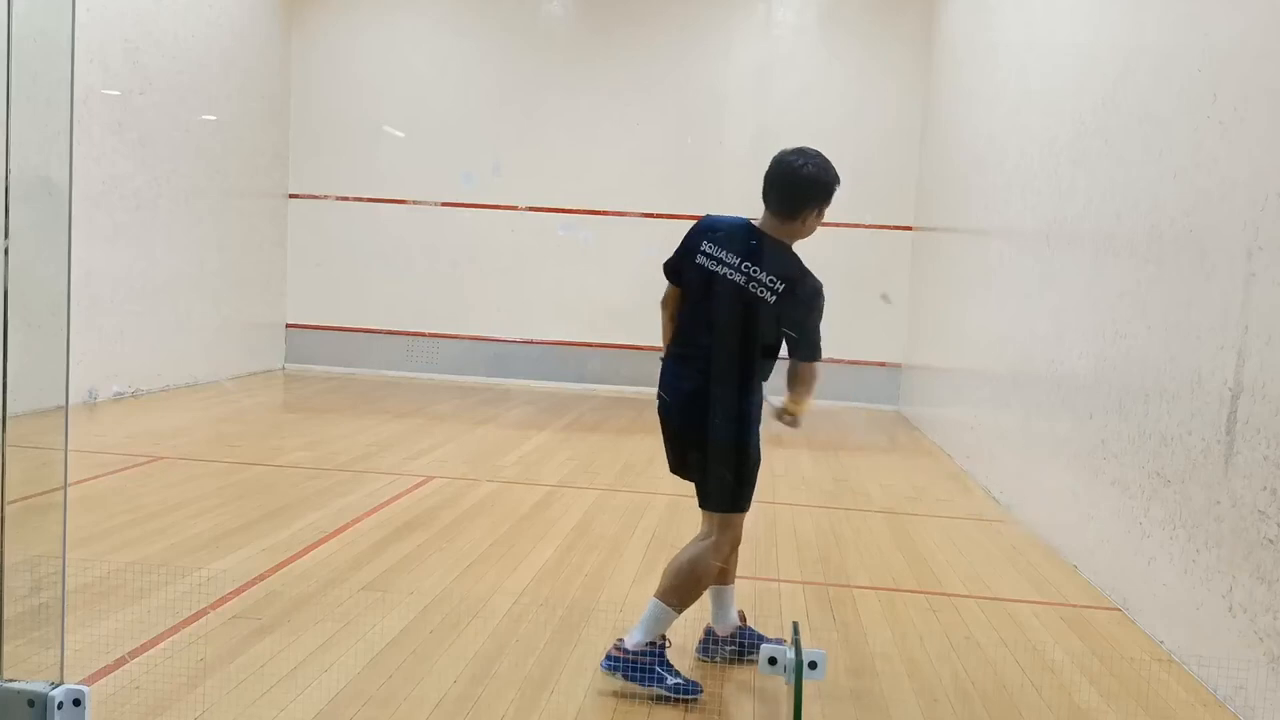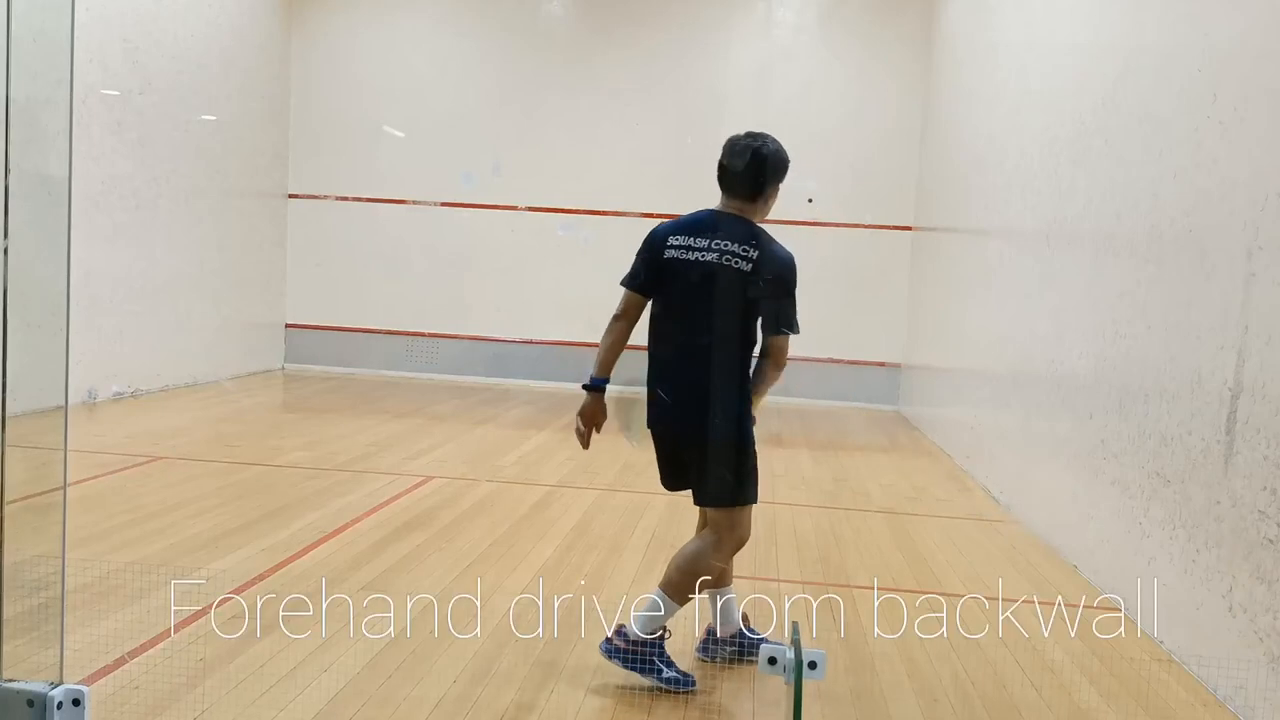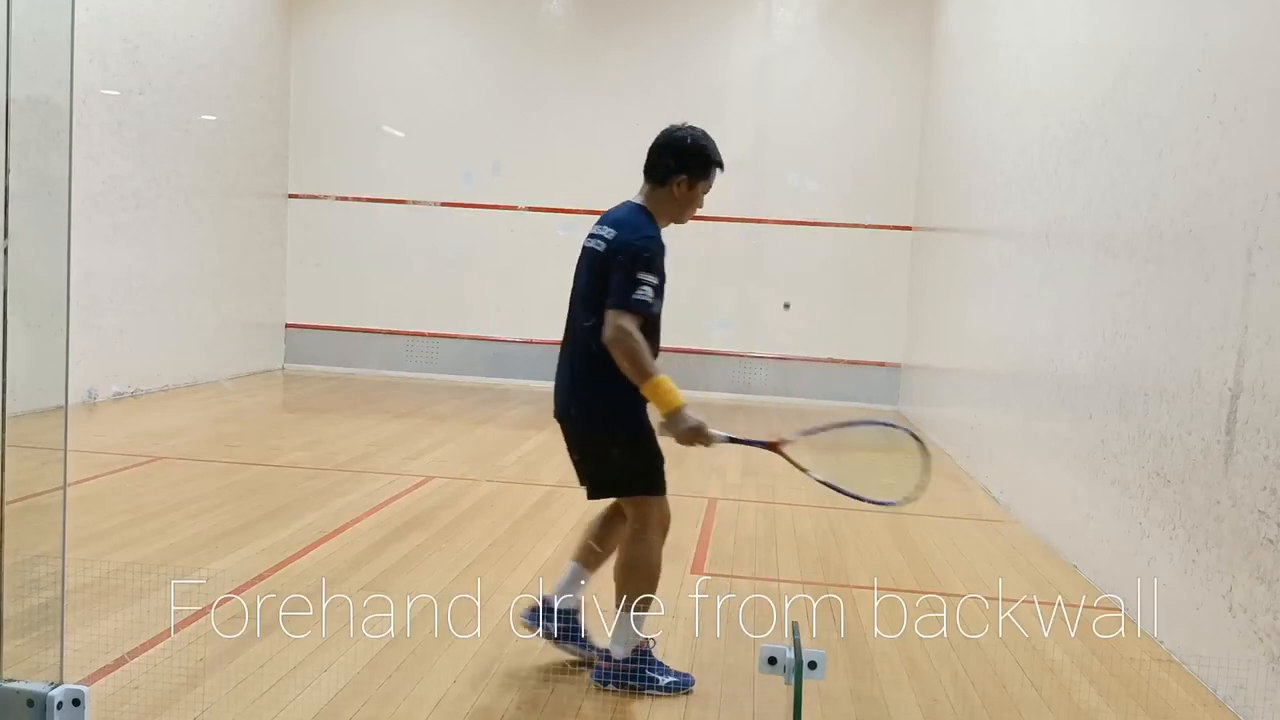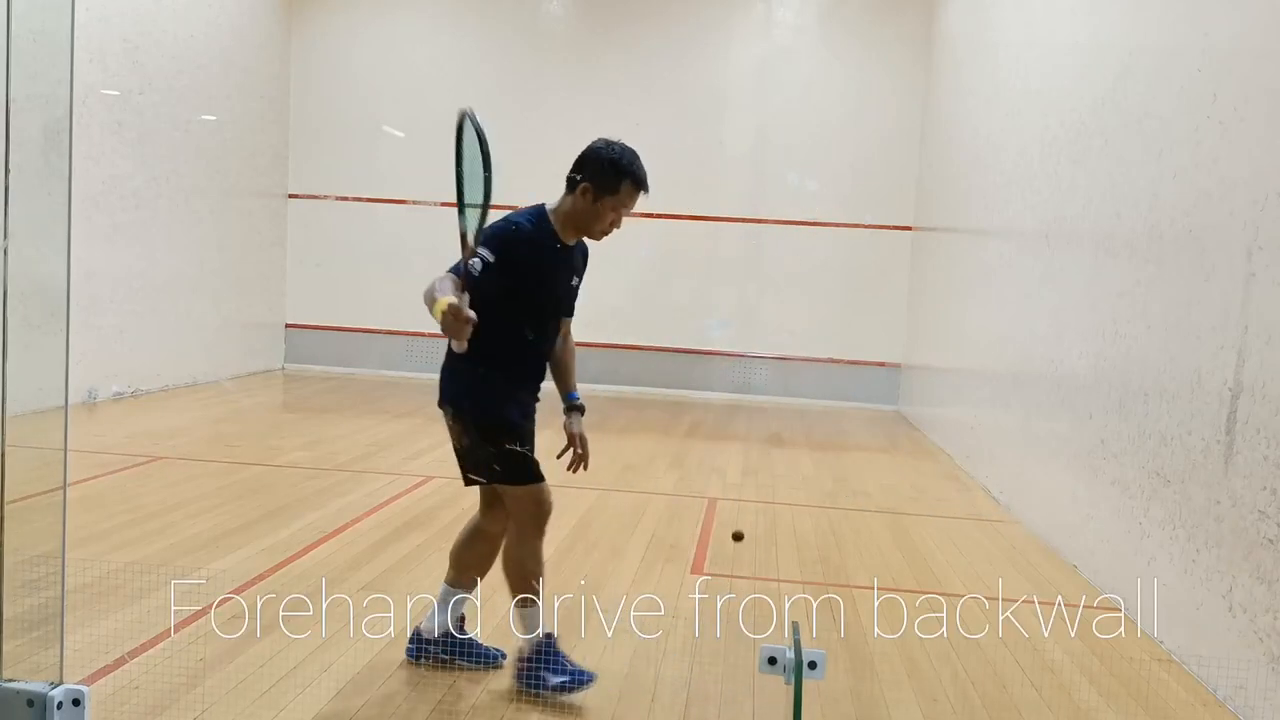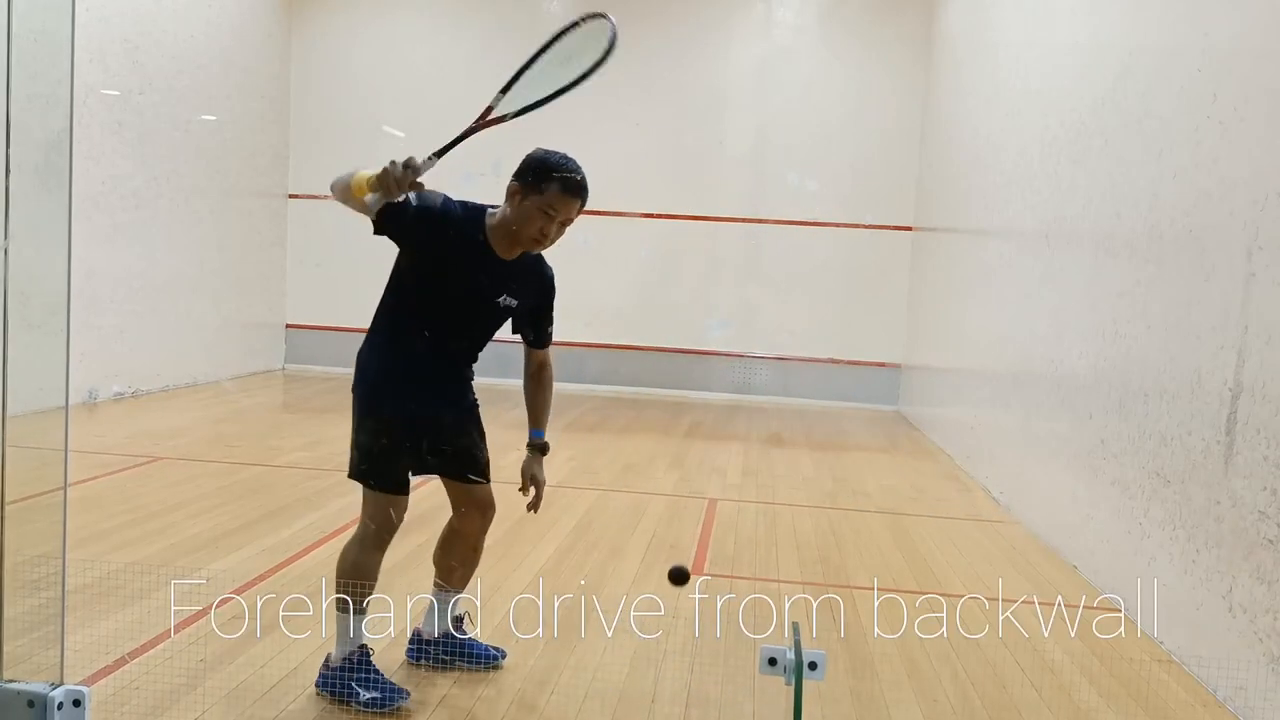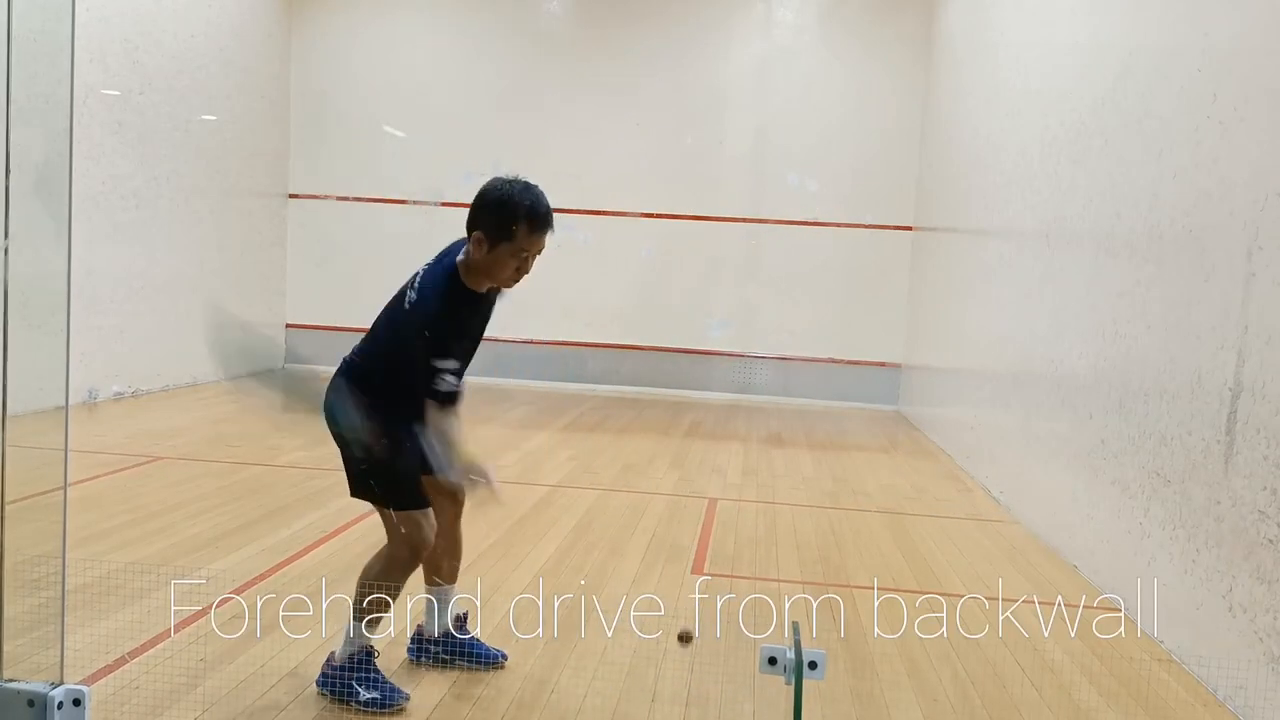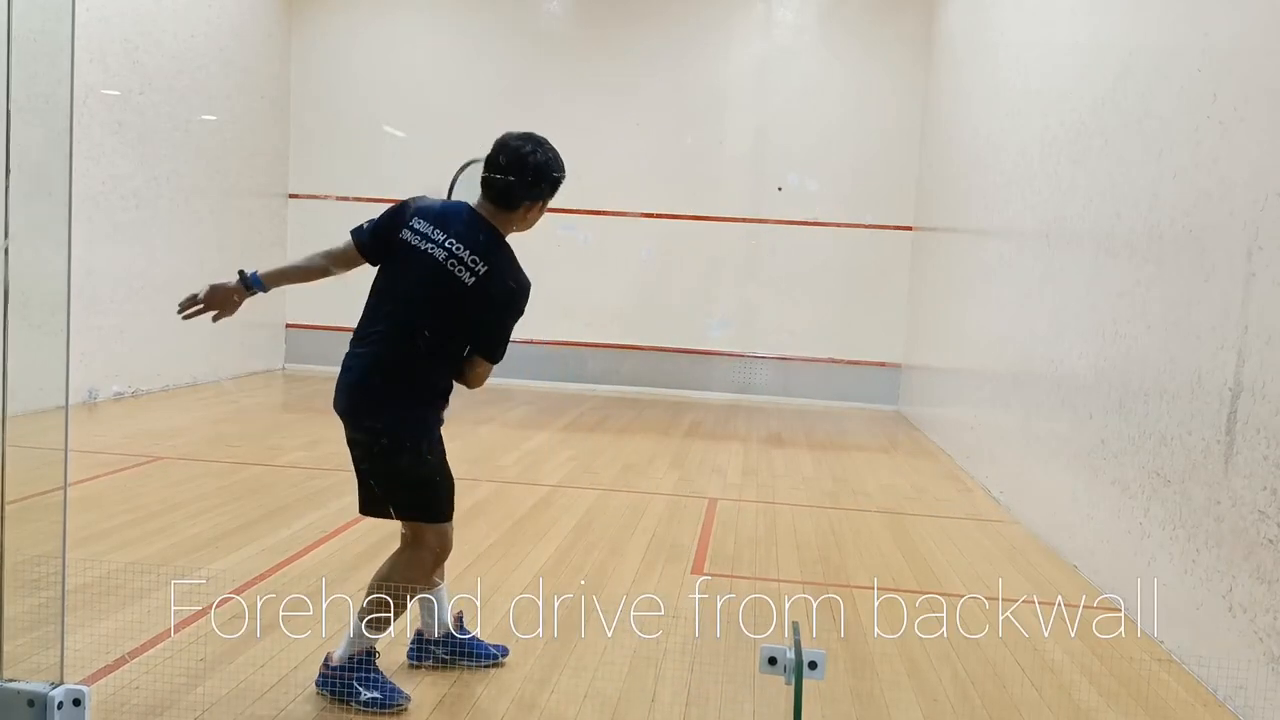
dt=0.7s
person 1, frame 1
left shoulder: (706, 233)
right shoulder: (802, 289)
left elbow: (671, 303)
right elbow: (803, 374)
right wrist: (794, 406)
left hip: (677, 398)
right hip: (726, 416)
left knee: (722, 518)
right knee: (720, 535)
left ankle: (725, 630)
right ankle: (636, 648)
person 1, frame 2
left shoulder: (665, 236)
right shoulder: (775, 260)
left elbow: (623, 317)
right elbow: (774, 353)
left wrist: (596, 389)
right wrist: (749, 403)
left hip: (665, 407)
right hip: (718, 412)
left knee: (716, 518)
right knee: (729, 531)
left ankle: (726, 629)
right ankle: (637, 634)
person 1, frame 3
left shoulder: (612, 223)
right shoulder: (642, 242)
right elbow: (619, 333)
right wrist: (672, 406)
left hip: (579, 397)
right hip: (608, 405)
left knee: (627, 508)
right knee: (651, 519)
left ankle: (560, 606)
right ankle: (625, 655)
person 1, frame 4
left shoulder: (576, 254)
right shoulder: (515, 235)
right elbow: (447, 283)
left wrist: (572, 408)
right wrist: (448, 308)
left hip: (515, 398)
right hip: (476, 393)
left knee: (499, 511)
right knee: (531, 508)
left ankle: (437, 631)
right ankle: (533, 648)
person 1, frame 5
left shoulder: (536, 279)
right shoulder: (440, 219)
left elbow: (538, 365)
right elbow: (342, 190)
left wrist: (536, 447)
right wrist: (378, 184)
left hip: (451, 395)
right hip: (387, 388)
left knee: (476, 508)
right knee: (382, 518)
left ankle: (435, 633)
right ankle: (344, 660)
person 1, frame 6
left shoulder: (470, 264)
right shoulder: (442, 313)
right elbow: (439, 420)
right wrist: (449, 463)
left hip: (399, 401)
right hip: (371, 412)
left knee: (445, 502)
right knee: (415, 535)
left ankle: (438, 632)
right ankle: (347, 662)
person 1, frame 7
left shoulder: (417, 213)
right shoulder: (508, 284)
left elbow: (333, 259)
right elbow: (473, 376)
left wrist: (248, 284)
left hip: (362, 390)
right hip: (397, 411)
left knee: (431, 512)
right knee: (431, 538)
left ankle: (438, 632)
right ankle: (346, 662)
